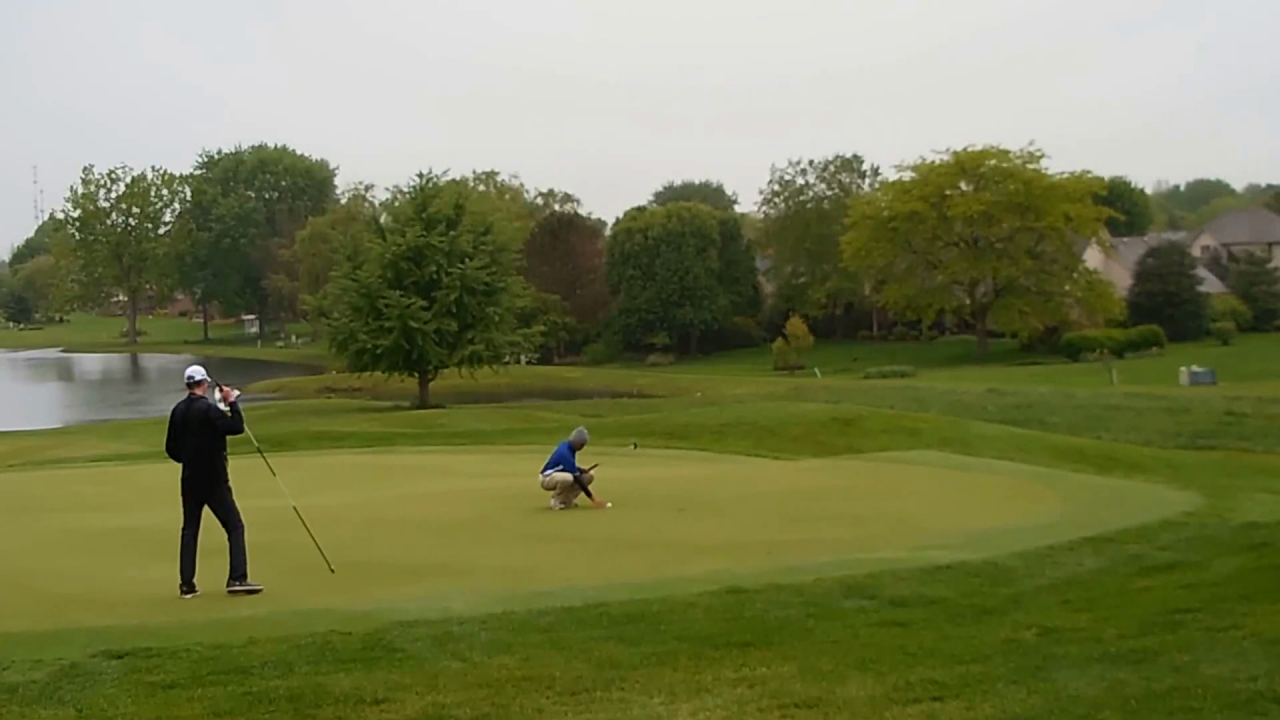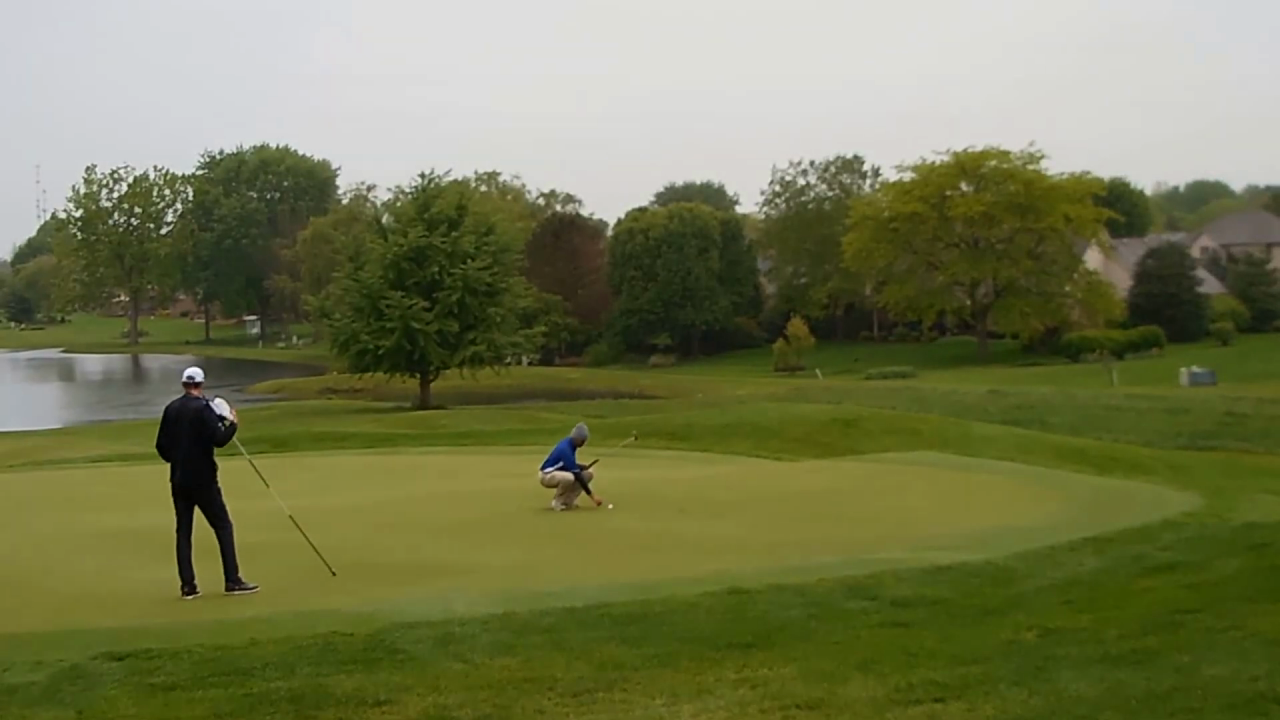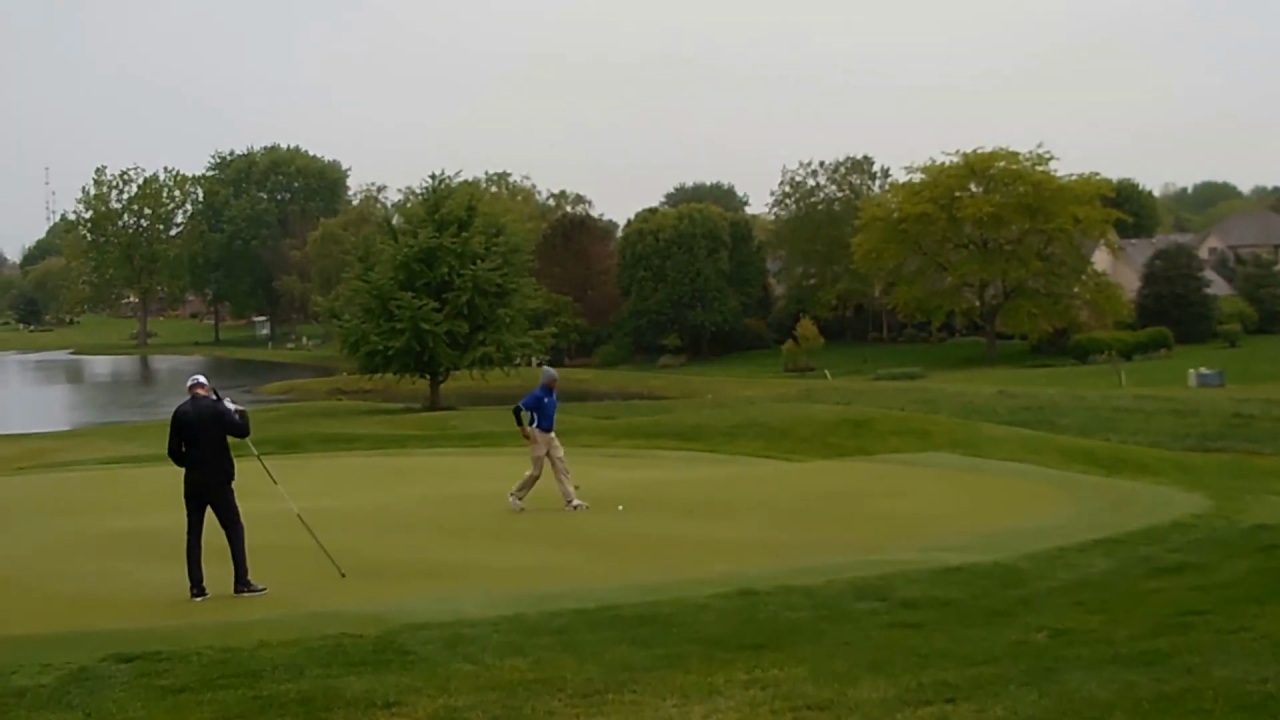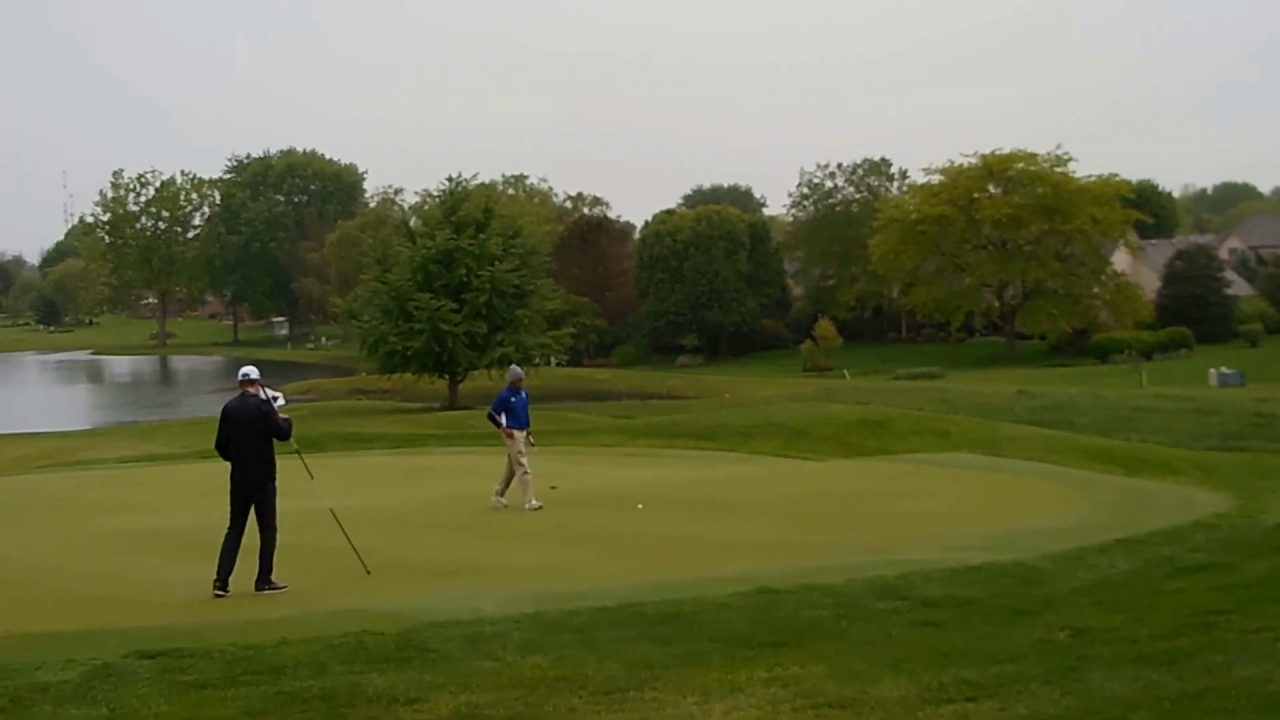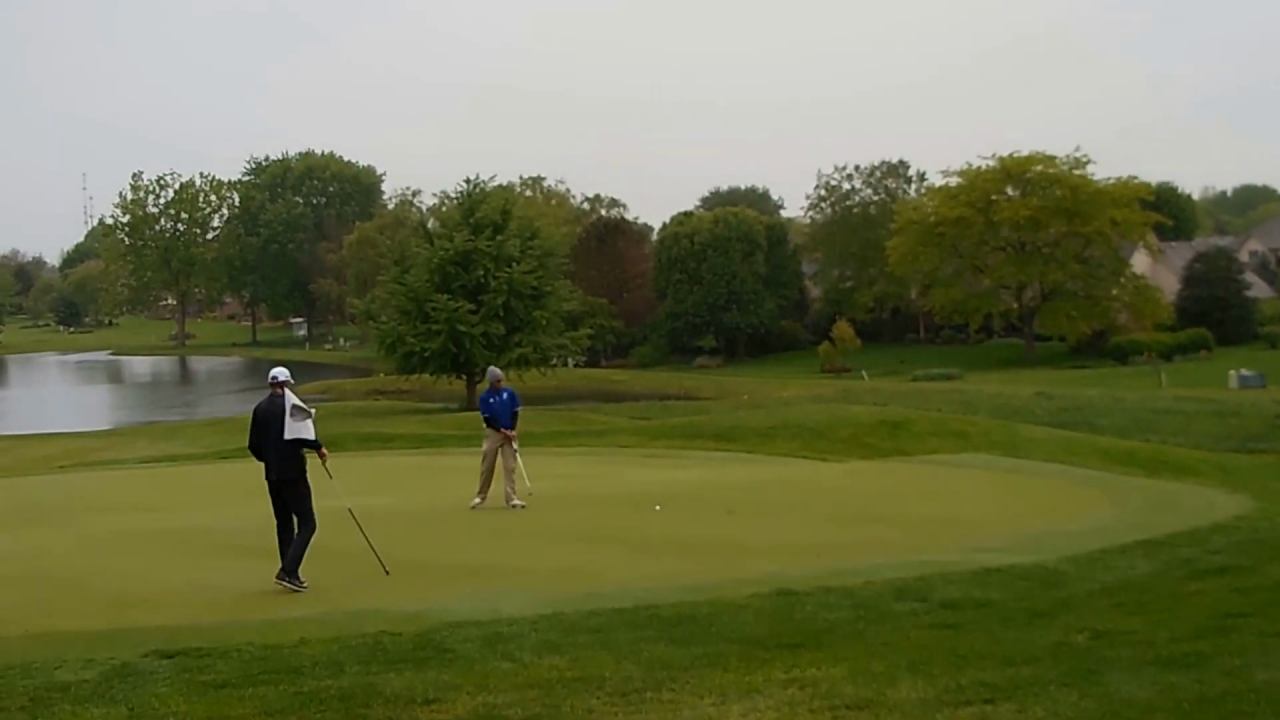
dt=0.7s
person 1, frame 1
left shoulder: (178, 410)
right shoulder: (208, 409)
left elbow: (171, 448)
right elbow: (237, 428)
right wrist: (232, 402)
left hip: (190, 481)
right hip: (213, 480)
left knee: (189, 530)
right knee: (234, 526)
left ankle: (187, 585)
right ankle: (237, 578)
person 1, frame 2
left shoulder: (171, 409)
right shoulder: (203, 409)
left elbow: (161, 445)
right elbow: (219, 439)
right wrist: (232, 424)
left hip: (179, 480)
right hip: (202, 479)
left knee: (183, 531)
right knee: (223, 527)
left ankle: (187, 585)
right ankle: (232, 581)
person 1, frame 3
left shoulder: (180, 412)
right shoulder: (216, 407)
left elbow: (173, 450)
right elbow: (242, 431)
right wrist: (240, 413)
left hip: (193, 480)
right hip: (217, 478)
left knee: (193, 533)
right knee: (234, 529)
left ankle: (196, 587)
right ankle: (242, 582)
person 1, frame 4
left shoulder: (229, 407)
right shoulder: (263, 406)
left elbow: (220, 444)
right elbow: (283, 434)
right wrist: (286, 421)
left hip: (238, 476)
right hip: (262, 476)
left knee: (235, 529)
right knee: (267, 528)
left ankle: (221, 580)
right ankle: (264, 581)
person 1, frame 5
left shoulder: (260, 409)
right shoulder: (289, 405)
left elbow: (253, 445)
right elbow: (299, 435)
right wrist: (319, 447)
left hip: (273, 475)
right hip: (292, 473)
left knee: (284, 524)
right knee: (307, 524)
left ankle: (290, 574)
right ankle: (286, 572)
